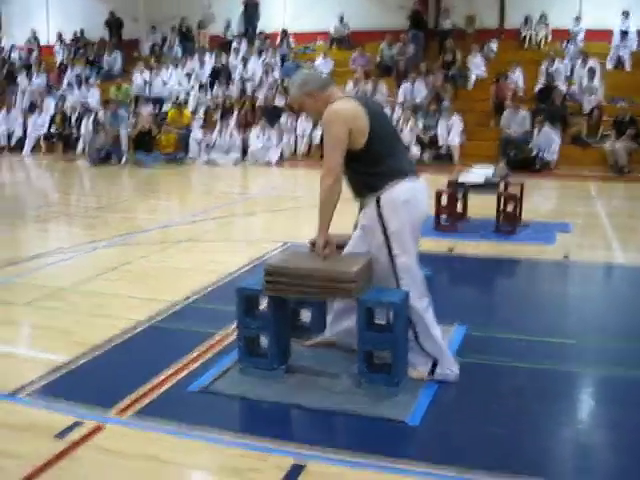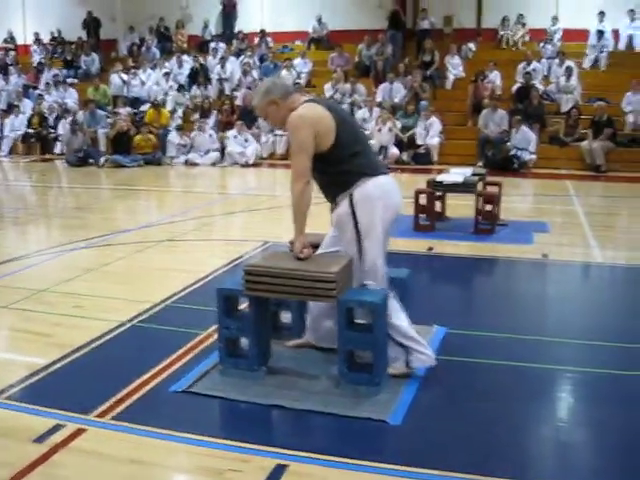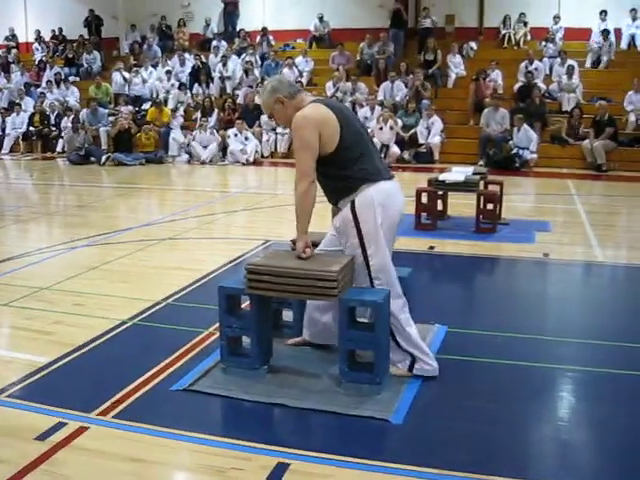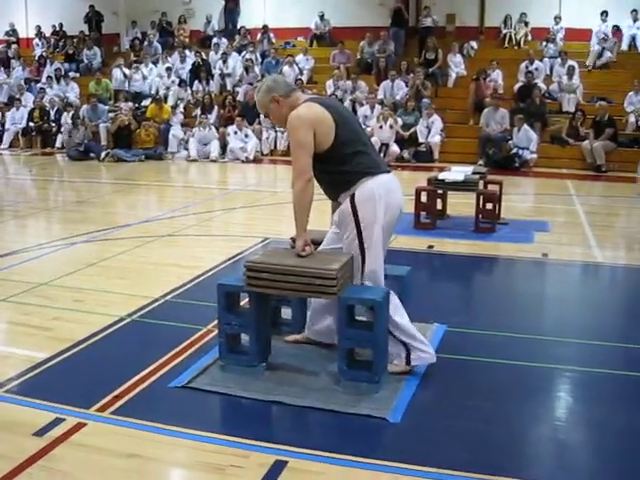
dt=0.4s
person 1, frame 1
left shoulder: (336, 112)
right shoulder: (357, 105)
left elbow: (332, 177)
left wrist: (323, 233)
right wrist: (362, 216)
left hip: (394, 200)
right hip: (397, 194)
left knee: (403, 285)
left ankle: (434, 363)
right ankle: (342, 332)
person 1, frame 2
left shoulder: (300, 117)
right shoulder: (320, 108)
left elbow: (301, 180)
left wrist: (299, 236)
right wrist: (337, 216)
left hip: (367, 197)
right hip: (371, 191)
left knee: (367, 281)
left ankle: (408, 353)
right ankle: (322, 334)
person 1, frame 3
left shoulder: (305, 117)
right shoulder: (327, 109)
left elbow: (306, 181)
left wrist: (302, 236)
right wrist: (338, 217)
left hip: (369, 202)
right hip: (376, 195)
left knee: (378, 286)
left ankle: (414, 360)
right ankle: (319, 332)
person 1, frame 4
left shoulder: (300, 116)
right shoulder: (322, 106)
left elbow: (303, 178)
left wrist: (301, 234)
right wrist: (336, 218)
left hip: (368, 196)
right hip: (374, 190)
left knee: (370, 280)
left ankle: (410, 353)
right ankle: (321, 330)
